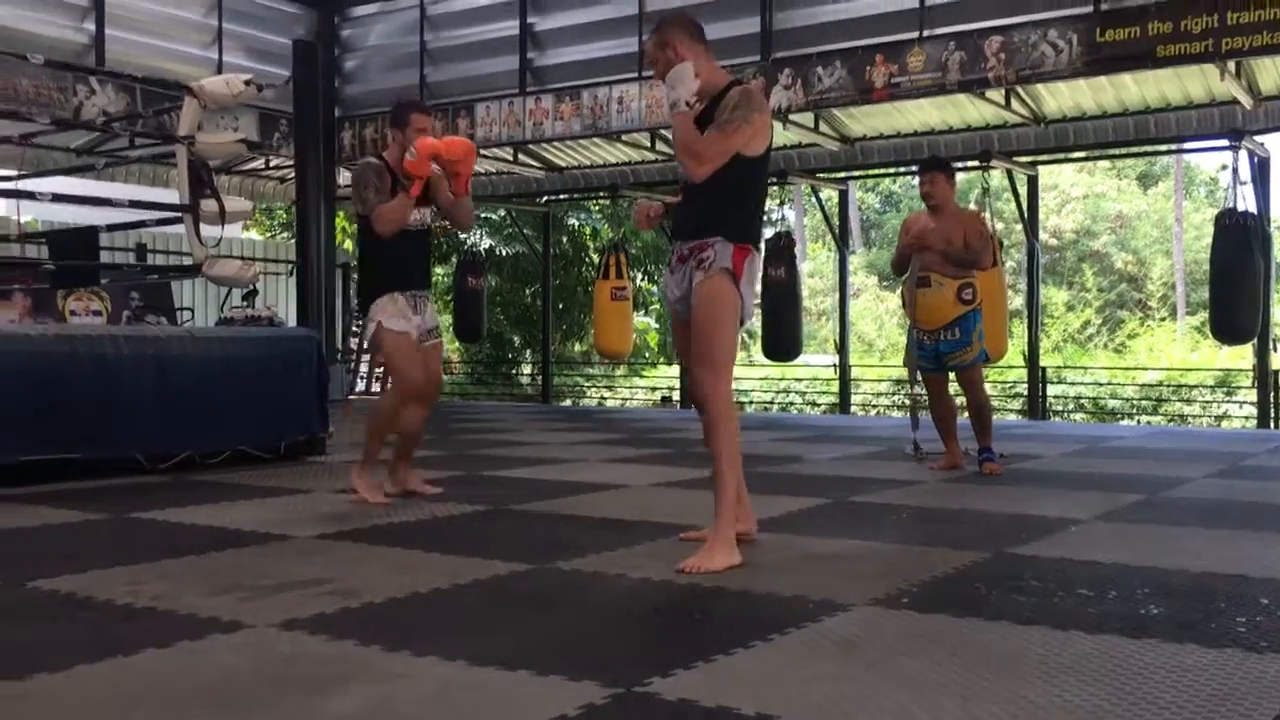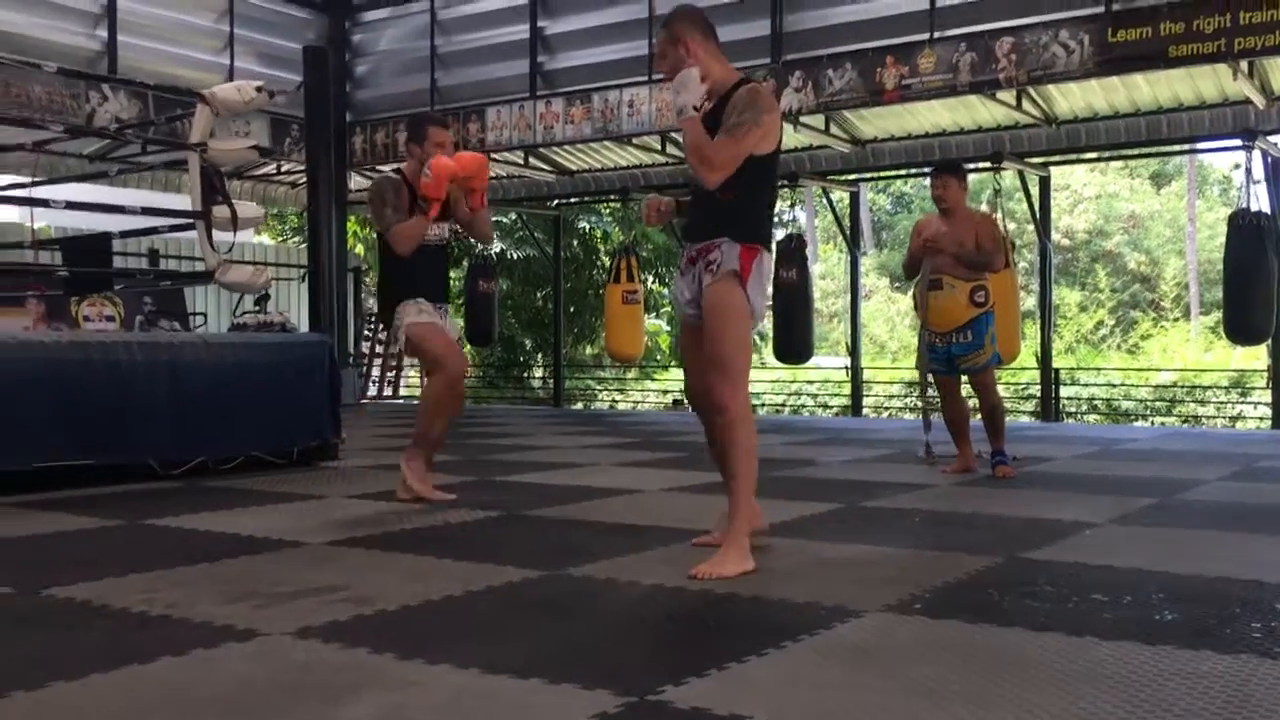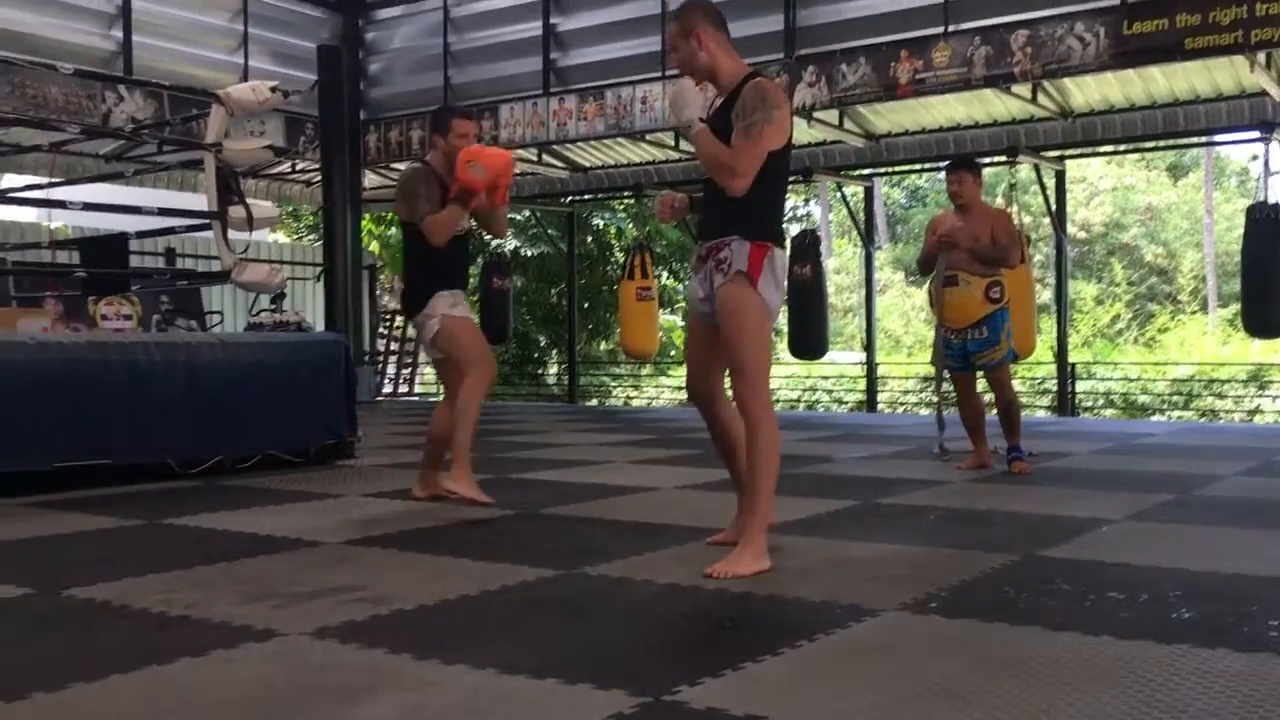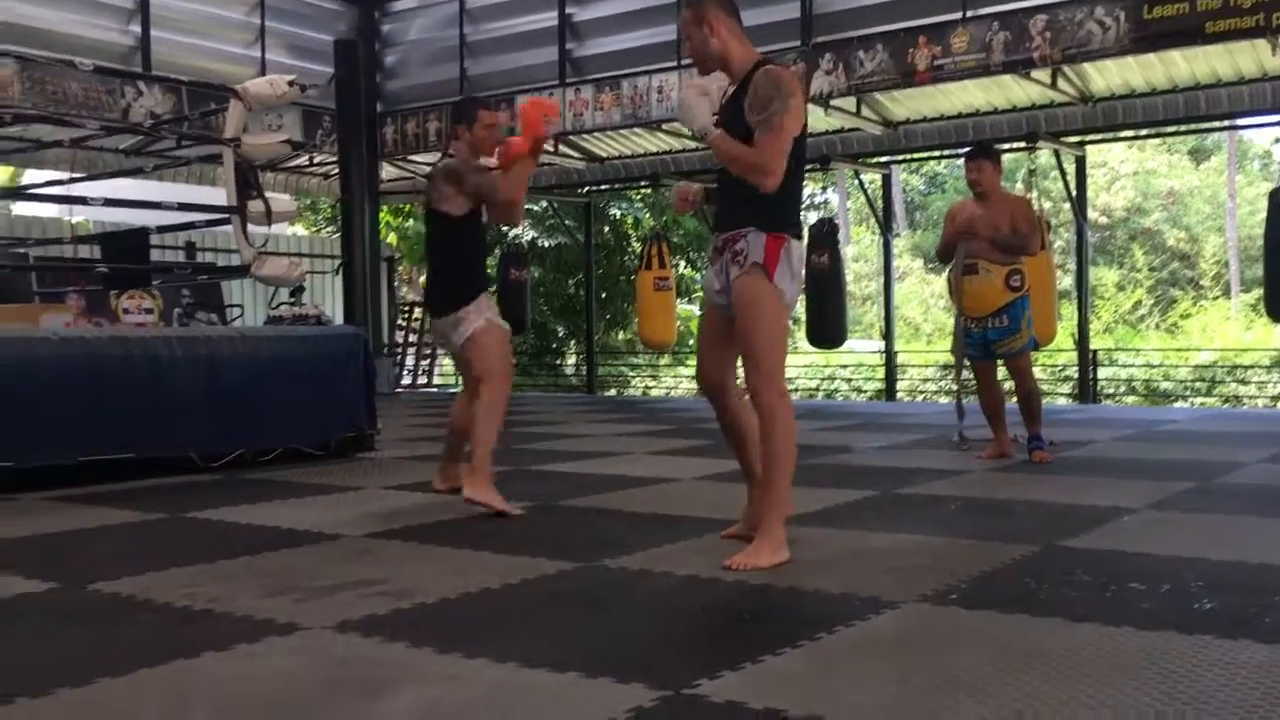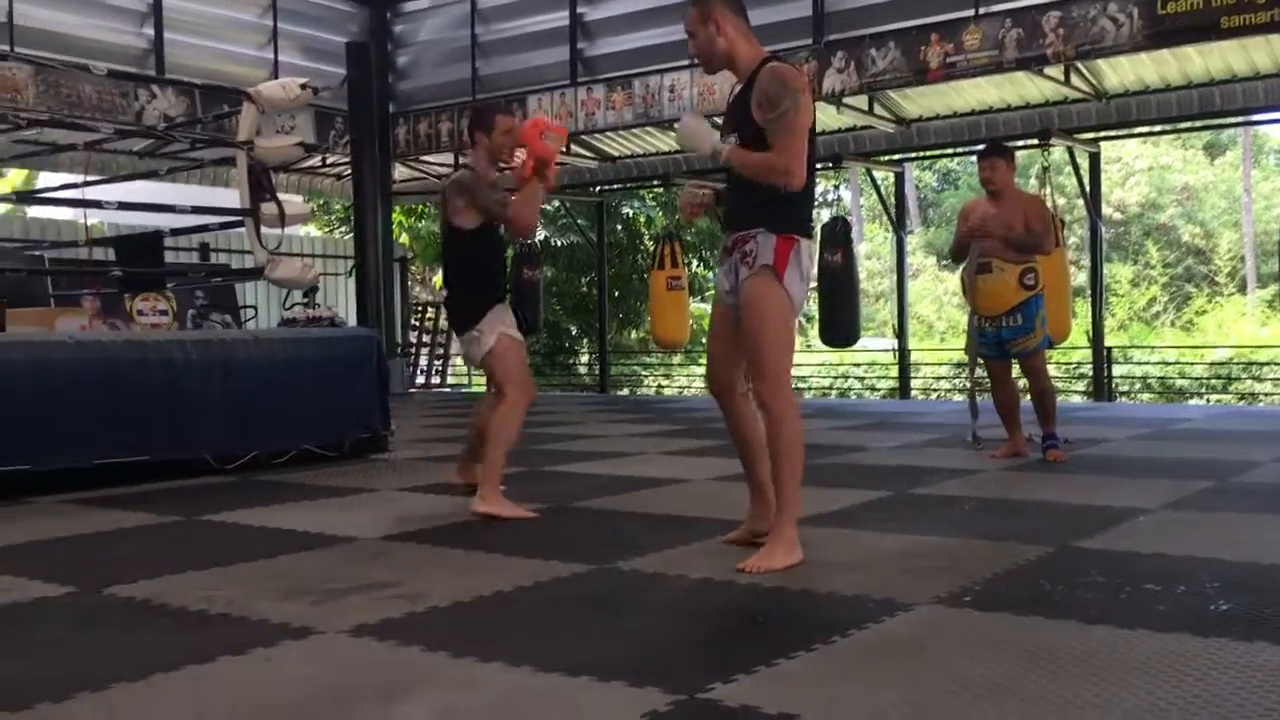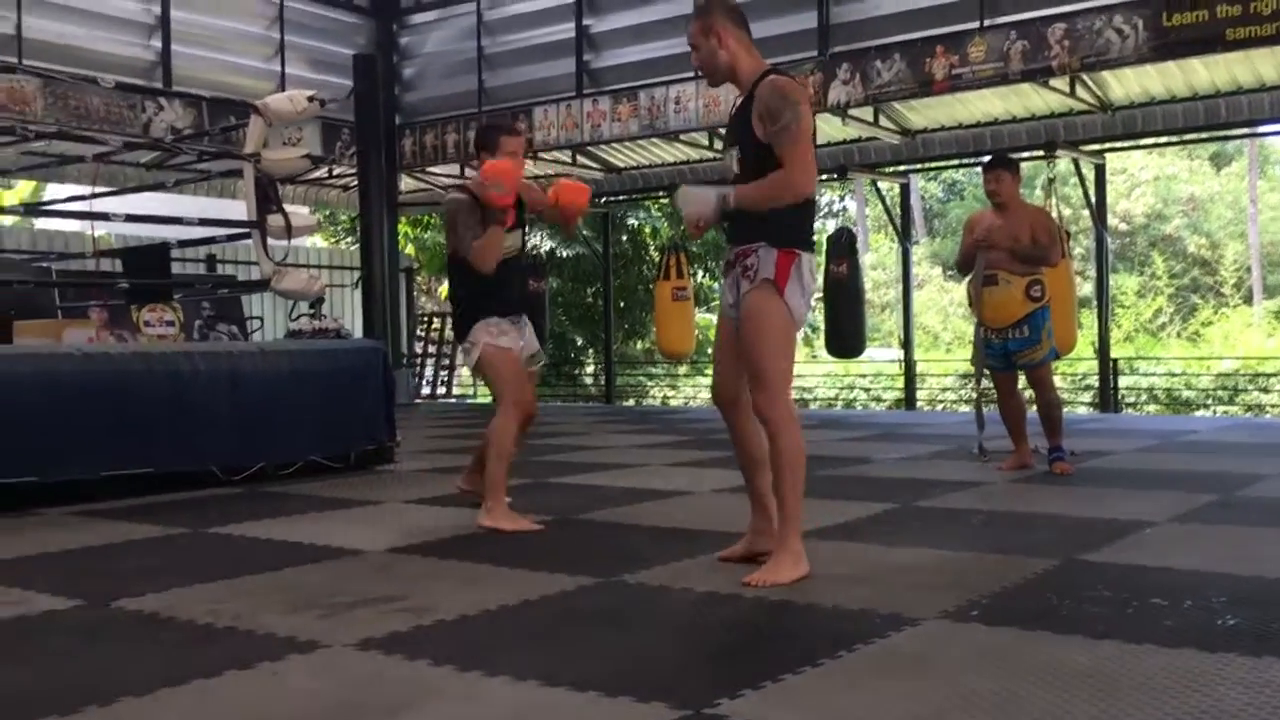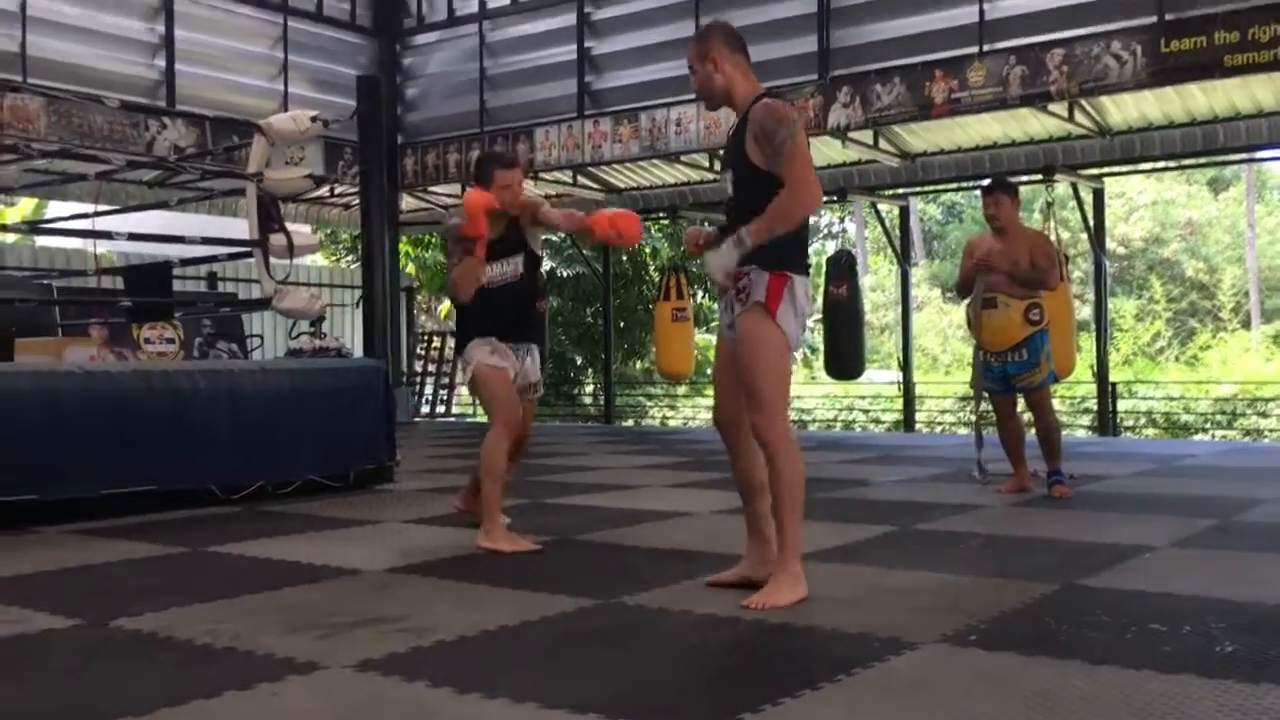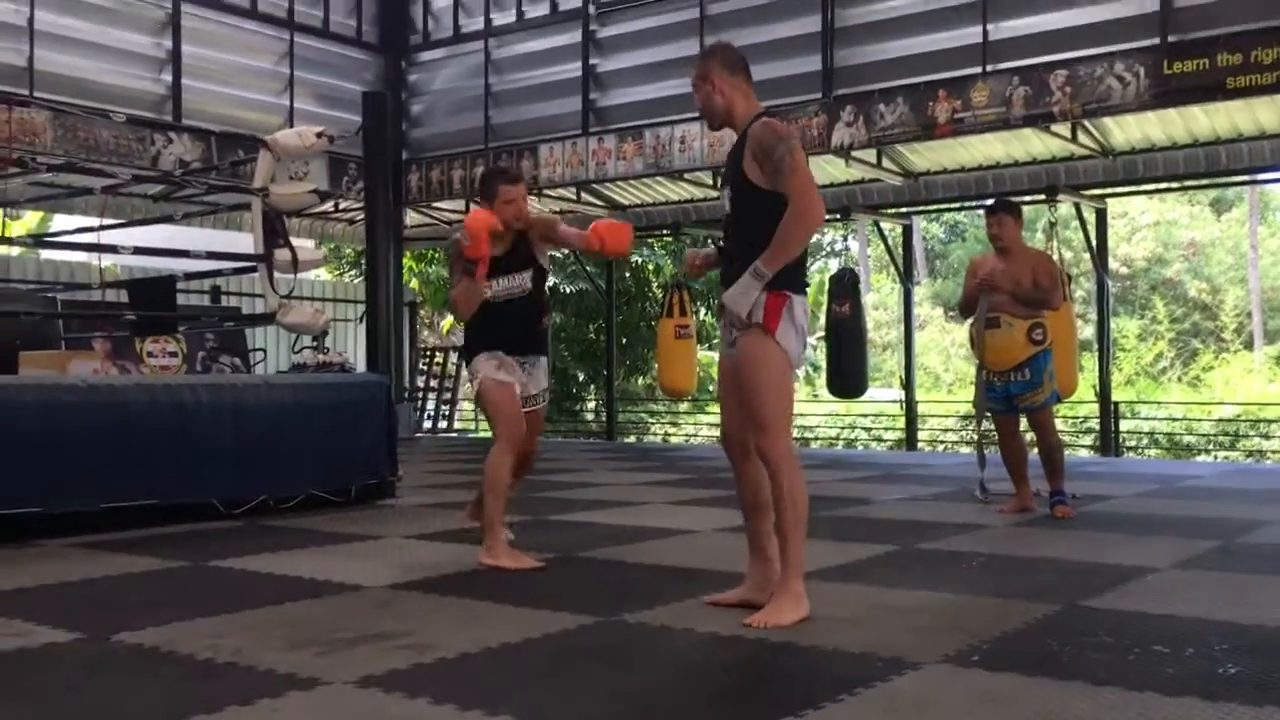
dt=0.1s
person 1, frame 1
left shoulder: (746, 100)
right shoulder: (697, 110)
left elbow: (698, 166)
left wrist: (678, 103)
right wrist: (661, 210)
left hip: (724, 254)
right hip: (686, 257)
left knee: (713, 387)
right knee: (702, 393)
left ankle: (723, 540)
right ankle: (739, 511)
person 1, frame 2
left shoulder: (753, 99)
right shoulder: (710, 109)
left elbow: (711, 171)
left wrist: (687, 111)
right wrist: (673, 207)
left hip: (735, 258)
right hip: (698, 260)
left knee: (729, 395)
right knee: (701, 393)
left ankle: (737, 545)
right ankle: (745, 512)
person 1, frame 3
left shoulder: (762, 95)
right shoulder: (722, 105)
left elbow: (737, 179)
left wrist: (691, 120)
right wrist: (687, 204)
left hip: (748, 256)
right hip: (712, 257)
left knee: (750, 396)
right knee: (703, 390)
left ankle: (754, 543)
right ankle: (751, 508)
person 1, frame 4
left shoulder: (772, 82)
right shoulder: (735, 94)
left elbow: (768, 174)
left wrist: (705, 124)
right wrist: (703, 195)
left hip: (765, 247)
right hip: (729, 248)
left knee: (765, 388)
right knee: (713, 379)
left ankle: (773, 533)
right ankle: (762, 500)
person 1, frame 5
left shoulder: (779, 79)
right shoulder: (743, 93)
left elbow: (790, 174)
left wrist: (714, 145)
right wrist: (714, 198)
left hip: (775, 247)
right hip: (740, 247)
left knee: (771, 391)
right knee: (723, 381)
left ankle: (785, 534)
right ankle: (763, 507)
person 1, frame 6
left shoulder: (779, 92)
right shoulder: (747, 103)
left elbow: (800, 179)
left wrist: (721, 199)
right wrist: (716, 208)
left hip: (775, 261)
right hip: (746, 262)
left knee: (770, 403)
right knee: (728, 395)
left ankle: (791, 549)
right ankle: (764, 526)
person 1, frame 7
left shoulder: (772, 115)
right shoulder: (744, 126)
left elbow: (806, 196)
left wrist: (736, 243)
right wrist: (717, 238)
left hip: (771, 283)
right hip: (743, 285)
left knee: (768, 425)
right knee: (730, 419)
left ankle: (790, 571)
right ankle: (760, 553)
person 1, frame 8
left shoulder: (769, 134)
right shoulder: (744, 144)
left elbow: (809, 212)
left wrist: (753, 278)
right wrist: (716, 260)
left hip: (769, 306)
right hip: (746, 309)
left knee: (771, 445)
right knee: (738, 442)
left ankle: (792, 589)
right ankle: (761, 576)
person 2, frame 1
left shoulder: (430, 177)
right shoulder: (371, 172)
left elbow: (464, 222)
right elbow: (384, 225)
left wrist: (460, 179)
right wrist: (412, 181)
left hip: (419, 296)
right hip: (384, 296)
left knee: (429, 387)
right knee: (408, 382)
left ankle: (401, 472)
right ankle: (365, 469)
person 2, frame 2
left shoulder: (444, 186)
right shoulder: (389, 187)
left elbow: (483, 236)
right elbow: (403, 244)
left wrist: (474, 195)
right wrist: (431, 200)
left hip: (434, 305)
right hip: (406, 304)
left knee: (446, 393)
right knee: (453, 367)
left ankle: (413, 482)
right ankle: (414, 456)
person 2, frame 3
left shoulder: (463, 179)
right shoulder: (418, 178)
left elbow: (498, 229)
right elbow: (437, 235)
right wrist: (466, 193)
left hip: (451, 296)
right hip: (431, 297)
left knee: (457, 391)
right knee: (480, 366)
left ankle: (429, 479)
right ankle: (458, 471)
person 2, frame 4
left shoulder: (469, 173)
right shoulder: (452, 172)
left elbow: (506, 215)
right elbow: (509, 198)
left wrist: (518, 162)
right wrist: (529, 149)
left hip: (459, 297)
right hip: (460, 297)
left knee: (477, 387)
right knee: (498, 382)
left ankle: (449, 471)
right ankle: (479, 481)
person 2, frame 5
left shoulder: (487, 182)
right shoulder: (467, 184)
left elbow: (518, 228)
right elbow: (524, 223)
left wrist: (539, 183)
right wrist: (540, 175)
left hip: (484, 306)
right hip: (479, 309)
left knee: (504, 392)
right knee: (520, 393)
left ankle: (468, 467)
right ankle: (488, 493)
person 2, frame 6
left shoulder: (520, 193)
right shoulder: (460, 203)
left elbow: (558, 215)
right elbow: (485, 262)
right wrist: (502, 212)
left hip: (515, 318)
right hip: (481, 322)
left knee: (523, 411)
right knee: (515, 402)
left ankle: (476, 476)
right ankle: (494, 507)
person 2, frame 7
left shoulder: (528, 213)
right shoulder: (457, 230)
left elbow: (566, 219)
right elbow: (462, 295)
right wrist: (474, 242)
left hip: (523, 341)
right hip: (481, 340)
left knee: (518, 434)
right knee: (507, 421)
left ankle: (473, 496)
right ankle: (492, 529)
person 2, frame 8
left shoulder: (537, 230)
right shoulder: (463, 245)
left elbow: (586, 242)
right elbow: (463, 310)
left wrist: (605, 237)
right wrist: (476, 261)
left hip: (532, 355)
right hip: (489, 353)
left knee: (525, 447)
right knee: (512, 436)
left ankle: (482, 505)
right ankle: (494, 547)
person 3, frame 1
left shoulder: (969, 219)
right shoulder: (912, 223)
left elbow: (984, 260)
right elbow: (896, 270)
left wrist: (939, 248)
right wrist: (906, 250)
left hip: (958, 313)
right hip: (923, 316)
left knee: (972, 383)
right knee: (934, 386)
left ankle: (986, 452)
right ankle: (952, 452)
person 3, frame 2
left shoulder: (981, 222)
right shoulder: (923, 226)
left elbow: (996, 262)
right elbow: (908, 272)
left wrist: (952, 250)
right wrist: (917, 253)
left hip: (971, 316)
right hip: (935, 319)
left knee: (984, 385)
right knee: (947, 389)
left ankle: (999, 455)
right ankle: (965, 455)
person 3, frame 3
left shoulder: (996, 217)
right shoulder: (938, 222)
left elbow: (1012, 257)
right elbow: (923, 269)
left wrist: (967, 246)
right wrist: (932, 250)
left hip: (986, 312)
right hip: (950, 315)
left knee: (1000, 381)
right knee: (962, 386)
left ankle: (1015, 450)
right ankle: (980, 451)
person 3, frame 4
left shoulder: (1016, 205)
right shoulder: (957, 211)
left elbow: (1032, 246)
right elbow: (942, 258)
left wrist: (988, 235)
right wrist: (951, 239)
left hip: (1006, 300)
right hip: (970, 304)
left knee: (1021, 370)
right knee: (983, 375)
left ankle: (1036, 440)
right ankle: (1001, 440)
person 3, frame 5
left shoulder: (1030, 203)
right shoulder: (970, 209)
left elbow: (1046, 244)
right elbow: (956, 257)
left wrist: (1001, 233)
right wrist: (964, 238)
left hip: (1020, 299)
left knee: (1035, 369)
right knee: (997, 374)
left ankle: (1050, 438)
right ankle: (1015, 440)
person 3, frame 6
left shoulder: (1036, 216)
right shoulder: (976, 221)
left elbow: (1052, 256)
right elbow: (962, 268)
left wrist: (1008, 246)
right wrist: (971, 251)
left hip: (1027, 311)
right hip: (990, 315)
left knee: (1042, 381)
right knee: (1004, 386)
left ankle: (1057, 451)
right ankle: (1021, 451)
person 3, frame 7
left shoulder: (1035, 240)
right shoulder: (975, 245)
left elbow: (1051, 280)
right elbow: (961, 291)
left wrist: (1007, 269)
right wrist: (970, 274)
left hip: (1026, 334)
right hip: (989, 339)
left knee: (1040, 404)
right knee: (1003, 409)
left ankle: (1055, 474)
right ankle: (1020, 475)
person 3, frame 8
left shoulder: (1038, 260)
right shoulder: (978, 264)
left elbow: (1054, 299)
right elbow: (964, 311)
left wrist: (1011, 288)
right wrist: (973, 294)
left hip: (1029, 354)
right hip: (992, 358)
left knee: (1043, 424)
right knee: (1005, 429)
left ankle: (1058, 494)
right ankle: (1022, 494)
